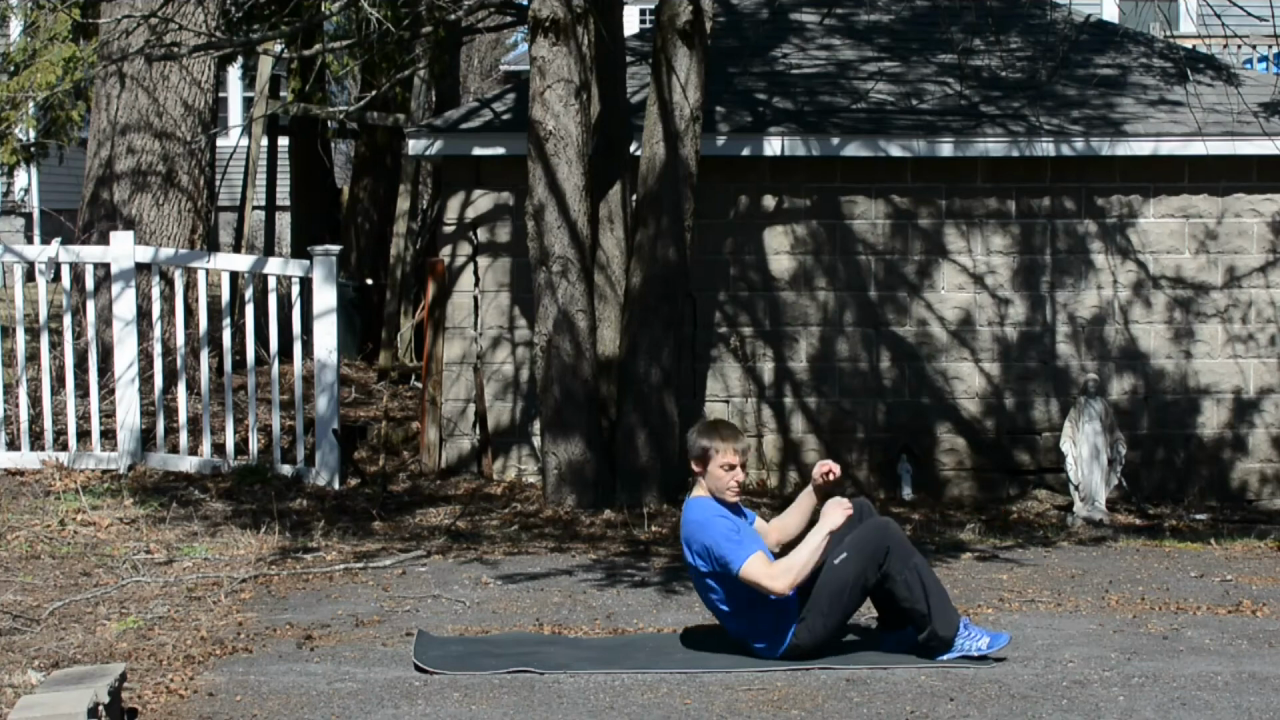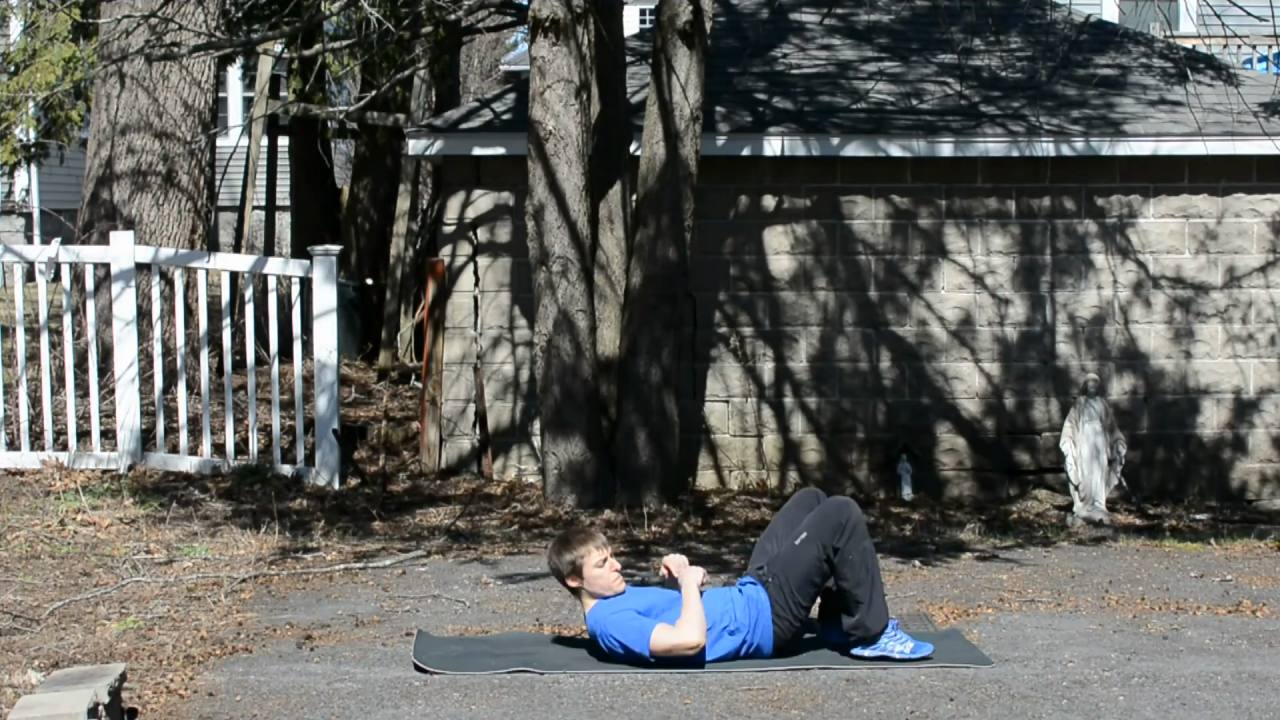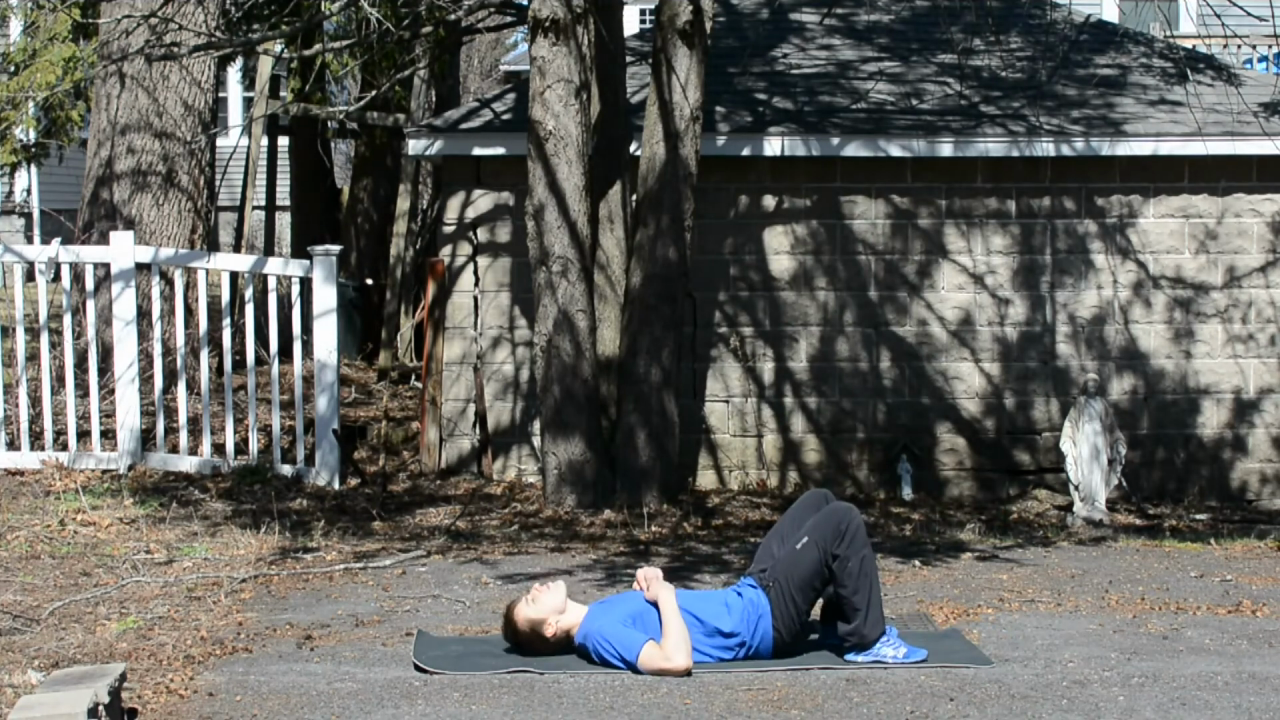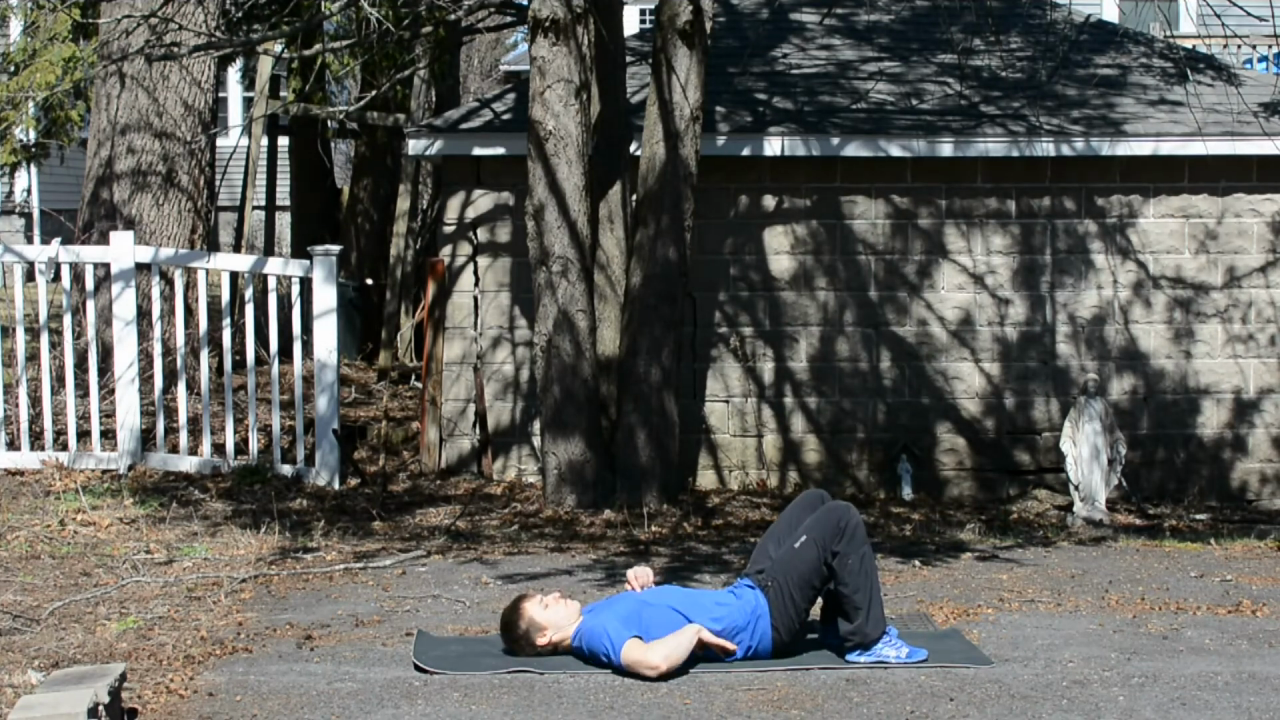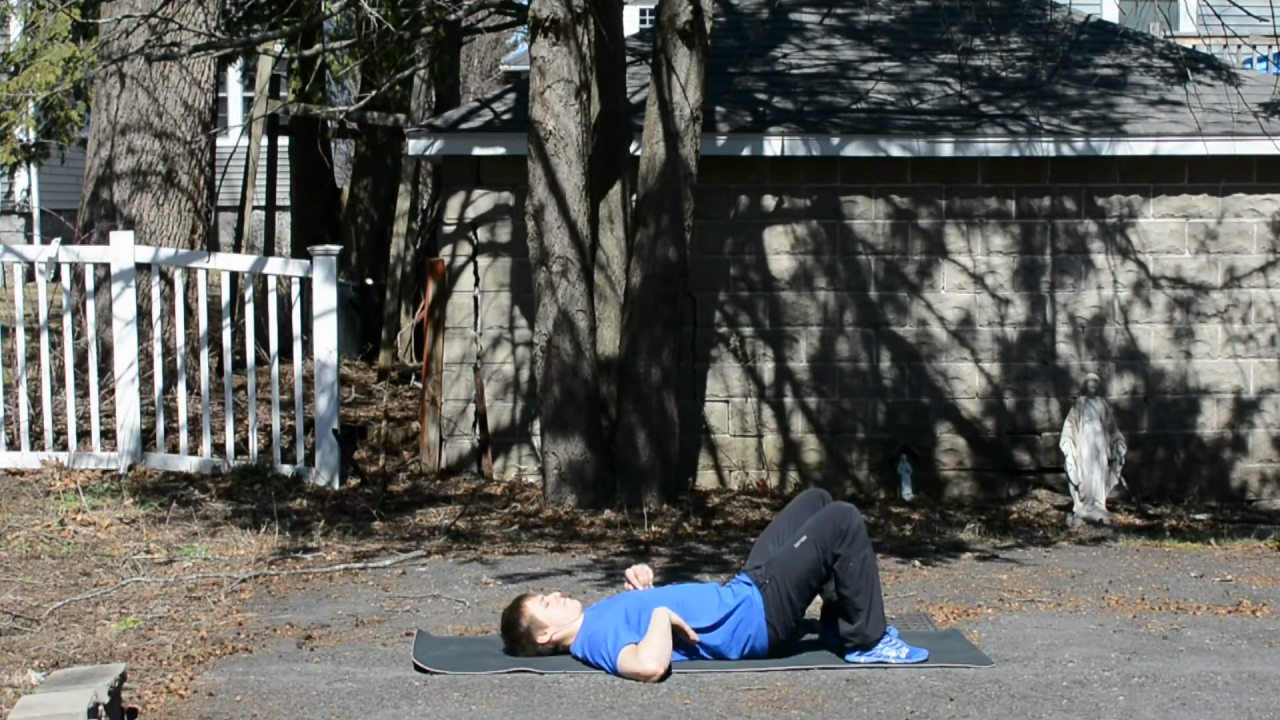
dt=1s
person 1, frame 1
left shoulder: (720, 500)
right shoulder: (705, 522)
left elbow: (772, 537)
right elbow: (781, 579)
left wrist: (814, 489)
right wrist: (826, 524)
left hip: (787, 605)
right hip: (788, 632)
left knee: (858, 511)
right knee: (883, 535)
left ankle: (899, 629)
right ankle: (944, 637)
person 1, frame 2
left shoulder: (617, 601)
right shoulder: (609, 622)
right elbow: (690, 640)
left wrist: (672, 580)
right wrist: (688, 584)
left hip: (752, 595)
right hip: (766, 619)
left knee: (813, 501)
right knee: (842, 513)
left ankle: (839, 624)
right ankle: (869, 635)
person 1, frame 3
left shoulder: (598, 616)
right shoulder: (599, 634)
right elbow: (676, 661)
left wrist: (648, 585)
right wrist: (664, 596)
left hip: (750, 596)
right hip: (764, 622)
left knee: (821, 501)
right knee: (843, 520)
left ankle: (840, 628)
right ankle: (866, 641)
person 1, frame 4
left shoulder: (595, 616)
right shoulder: (594, 634)
right elbow: (654, 661)
left wrist: (641, 584)
right wrist: (695, 632)
left hip: (747, 595)
right hip: (763, 621)
left knee: (817, 501)
right knee: (841, 520)
left ankle: (840, 627)
right ankle: (868, 642)
person 1, frame 5
left shoulder: (594, 618)
right shoulder: (596, 639)
right elbow: (649, 667)
left wrist: (640, 586)
right wrist: (663, 614)
left hip: (744, 592)
right hip: (759, 617)
left knee: (816, 501)
right knee: (843, 520)
left ankle: (839, 626)
right ankle: (868, 642)
